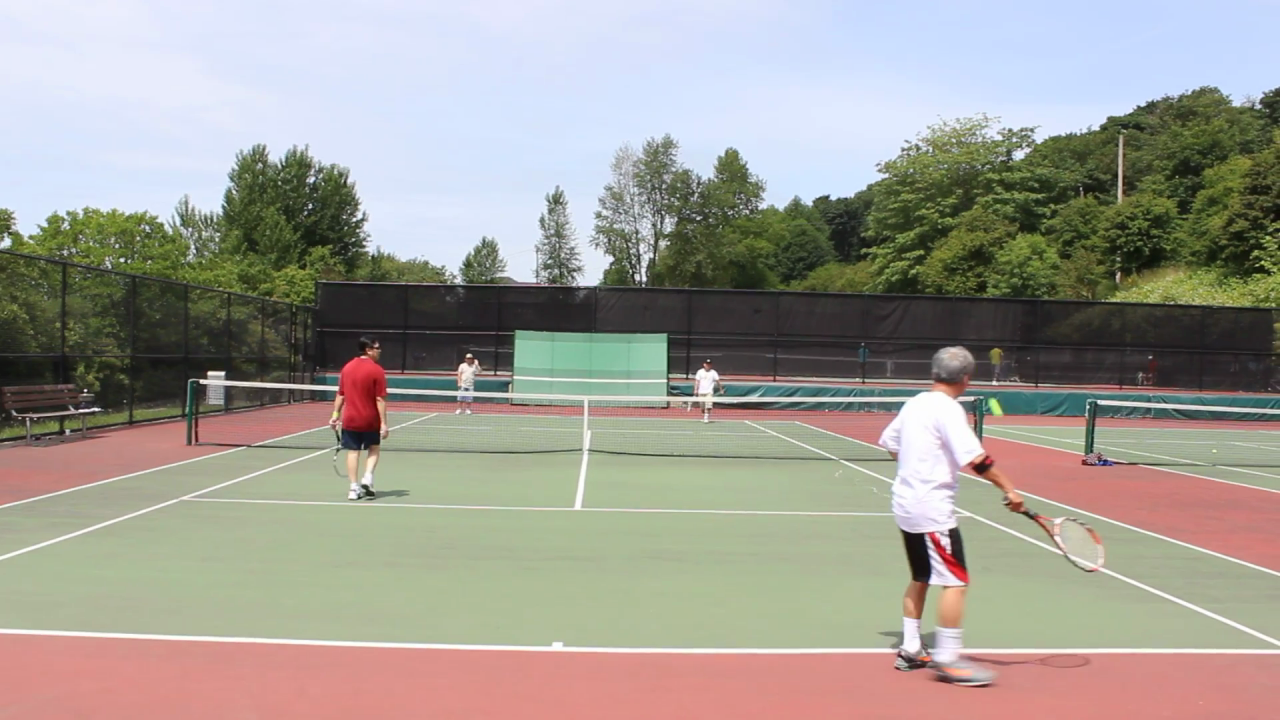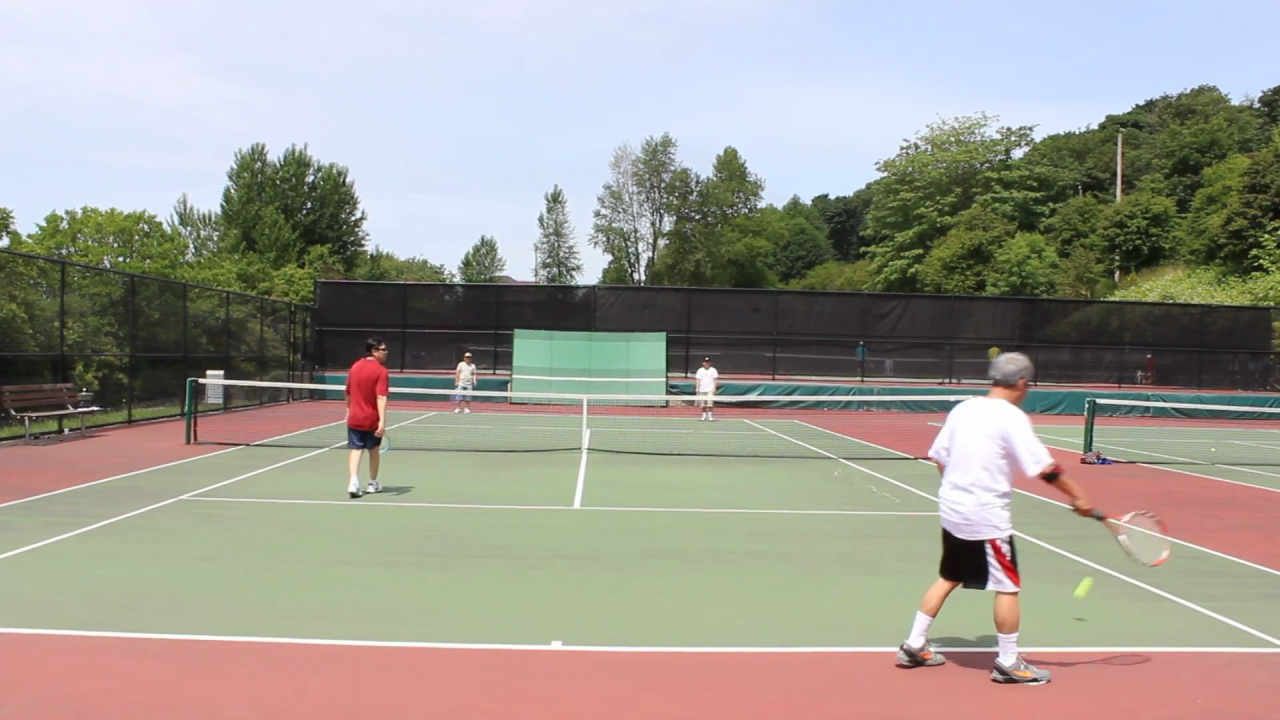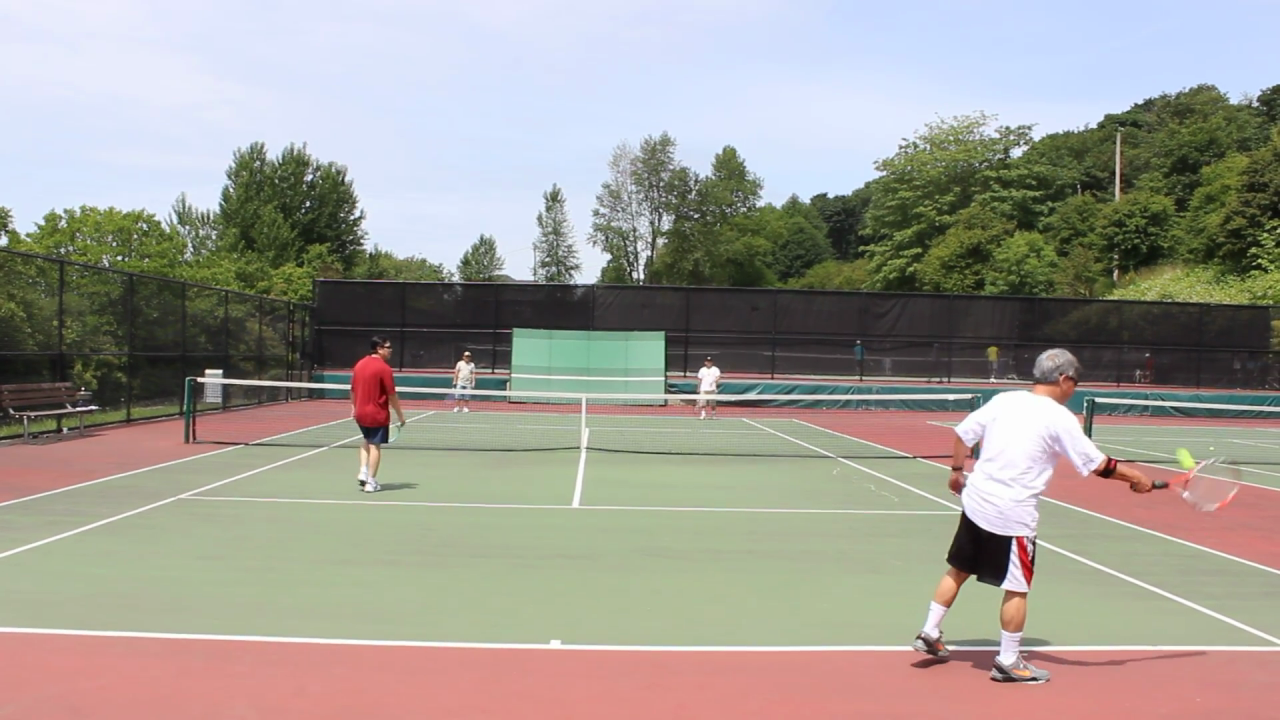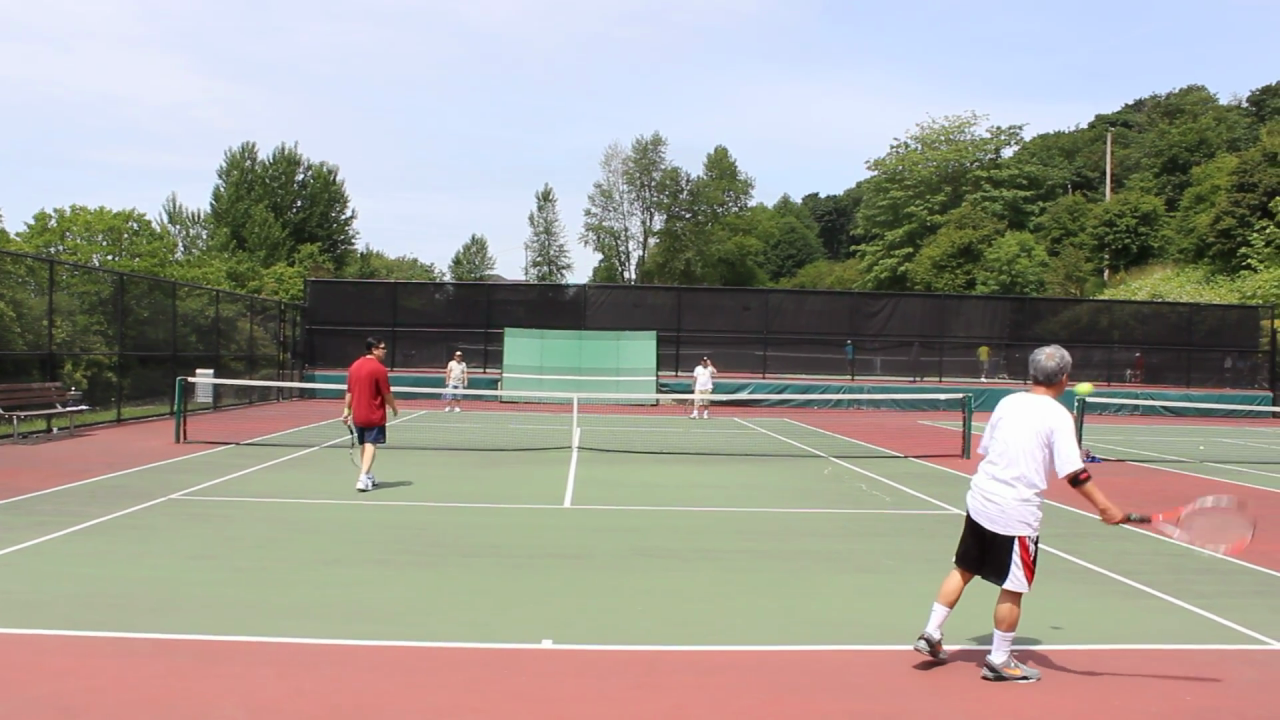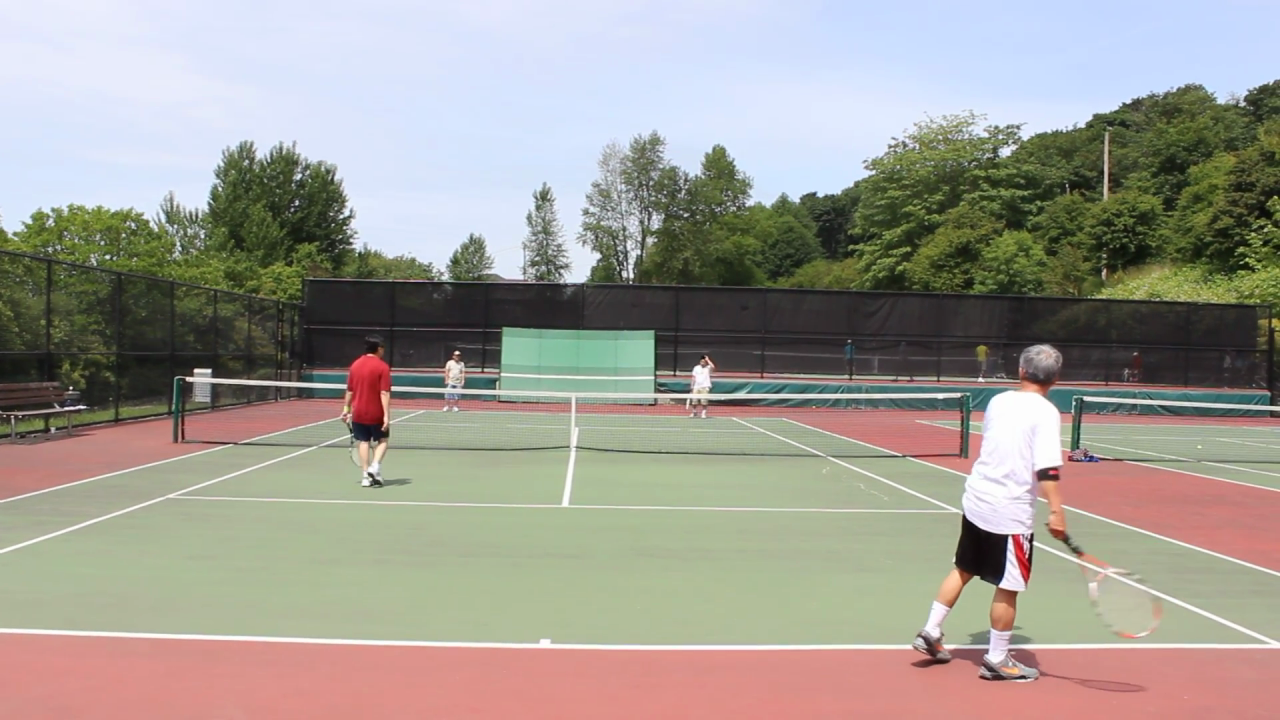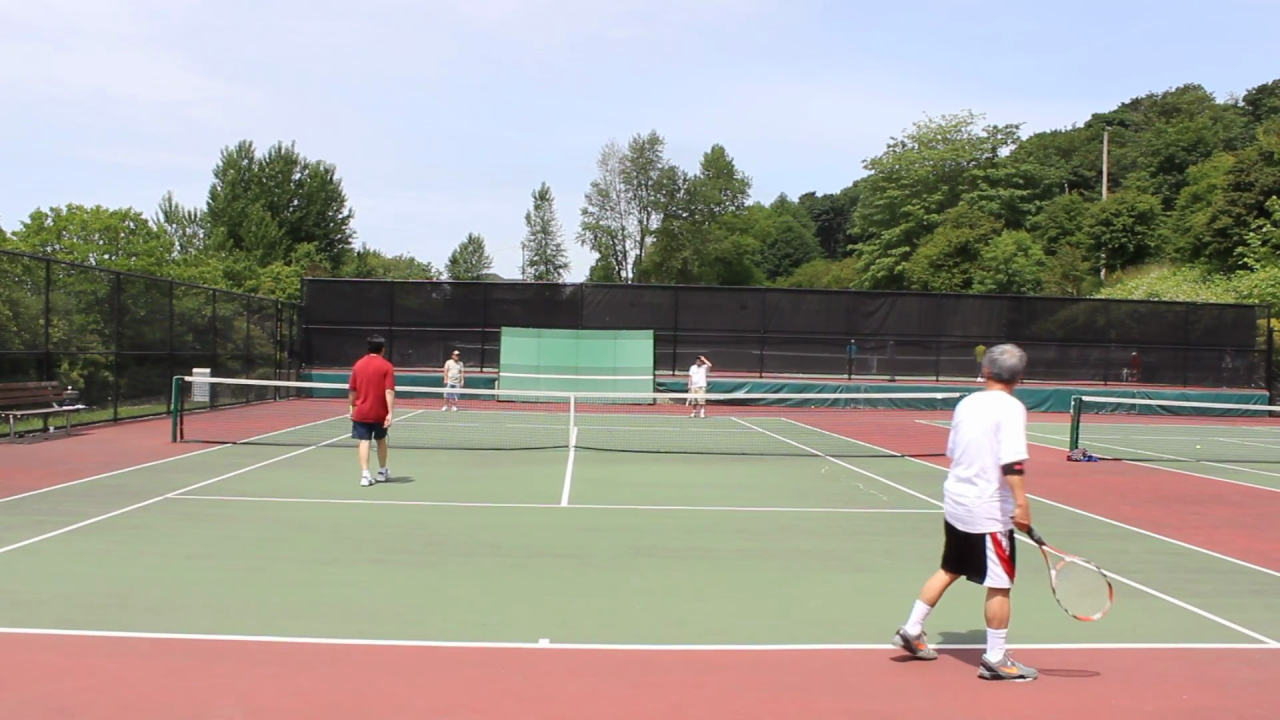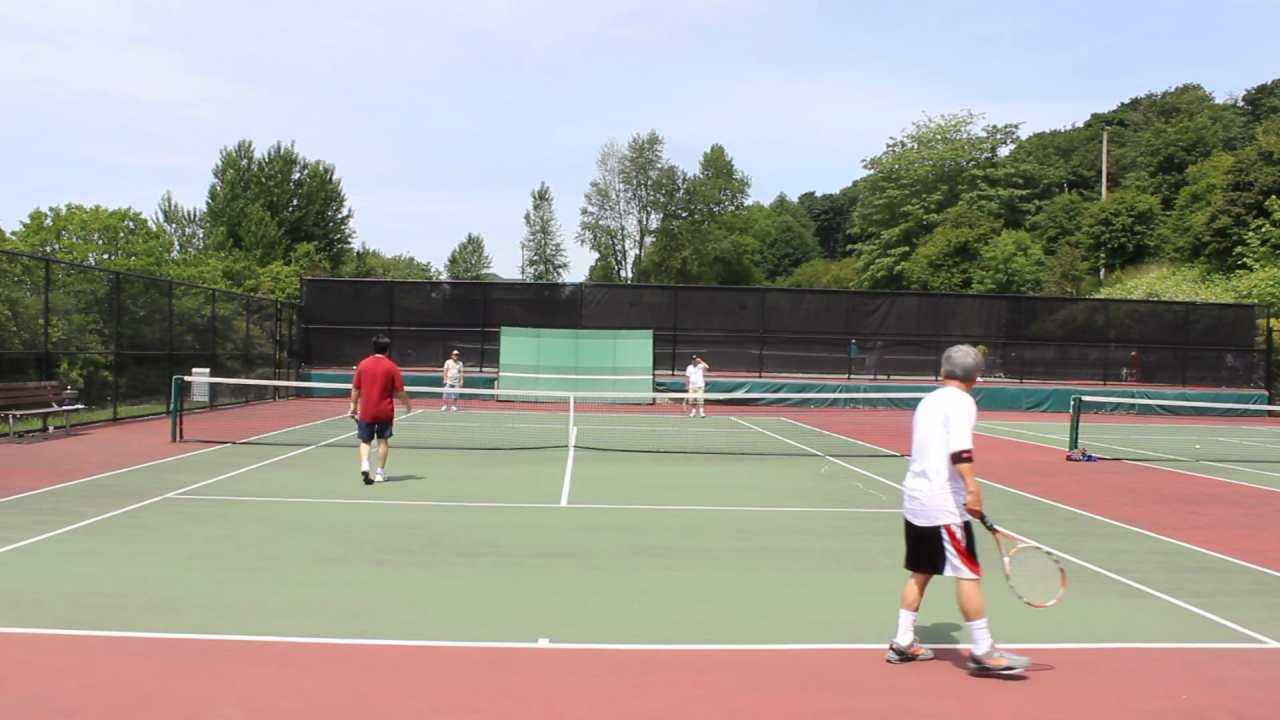
dt=0.3s
person 1, frame 1
left shoulder: (914, 404)
right shoulder: (948, 409)
left elbow: (889, 442)
right elbow: (974, 457)
right wrist: (1008, 488)
left hip: (907, 504)
right hip: (931, 509)
left knee: (921, 579)
right knee: (954, 583)
left ankle: (911, 649)
right ankle: (948, 659)
person 1, frame 2
left shoulder: (962, 409)
right shoulder: (1012, 417)
left elbow: (939, 456)
right elbow: (1043, 466)
right wrist: (1076, 495)
left hip: (953, 509)
right hip: (986, 517)
left knee: (949, 578)
right knee: (1007, 588)
left ankle: (914, 645)
right ankle: (1009, 663)
person 1, frame 3
left shoulder: (1004, 400)
right shoulder: (1061, 418)
left elbow: (962, 433)
right elbow: (1096, 464)
left wrist: (957, 471)
right wrist: (1135, 478)
left hip: (976, 500)
right hip: (1012, 512)
left knee: (957, 570)
right knee: (1017, 588)
left ankle: (929, 633)
right ankle: (1008, 662)
person 1, frame 4
left shoulder: (1008, 402)
right shoulder: (1058, 416)
right elbow: (1072, 471)
right wrist: (1104, 505)
left hip: (980, 501)
right hip: (1016, 512)
left knee: (963, 570)
right knee: (1013, 587)
left ankle: (931, 634)
right ankle: (999, 661)
person 1, frame 5
left shoulder: (998, 401)
right shoulder: (1046, 412)
right elbow: (1047, 468)
right wrist: (1056, 511)
left hip: (976, 500)
right hip: (1010, 510)
left knee: (963, 569)
right knee: (1009, 587)
left ankle: (931, 632)
right ankle: (997, 660)
person 1, frame 6
left shoulder: (965, 403)
right shoulder: (1011, 408)
right elbow: (1012, 462)
right wrist: (1021, 503)
left hip: (956, 503)
right hip: (988, 510)
left knee: (950, 570)
right knee: (999, 585)
left ankle: (911, 631)
right ankle: (996, 659)
person 1, frame 7
left shoulder: (926, 402)
right shoulder: (961, 402)
right elbow: (960, 452)
right wrist: (972, 490)
left hip: (916, 499)
right hip: (943, 504)
left knee: (920, 572)
right knee: (968, 575)
left ankle: (904, 643)
right ankle: (984, 650)
